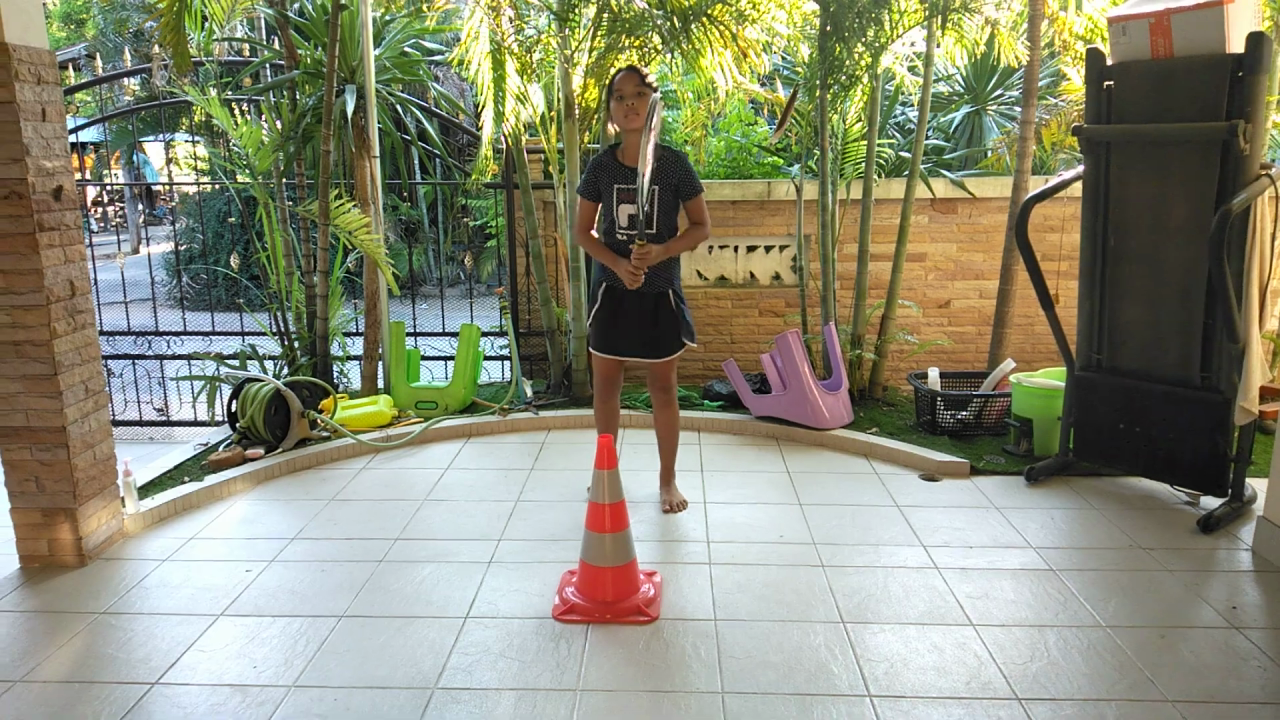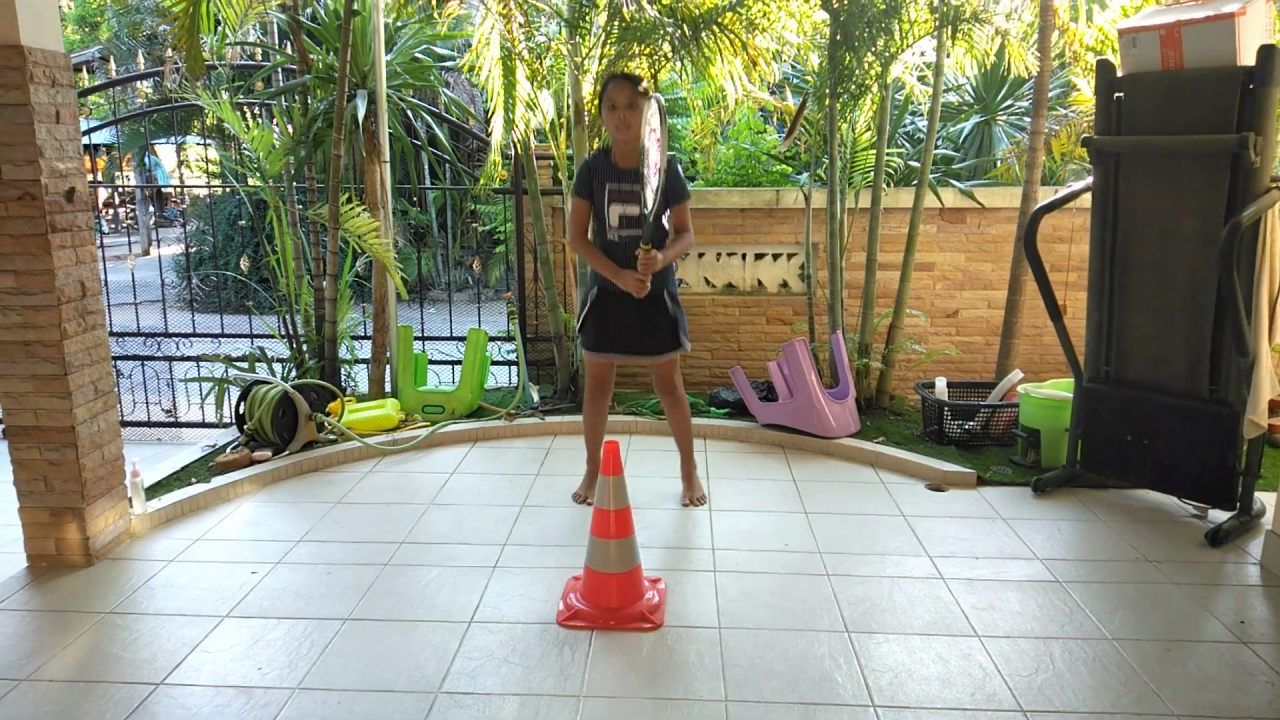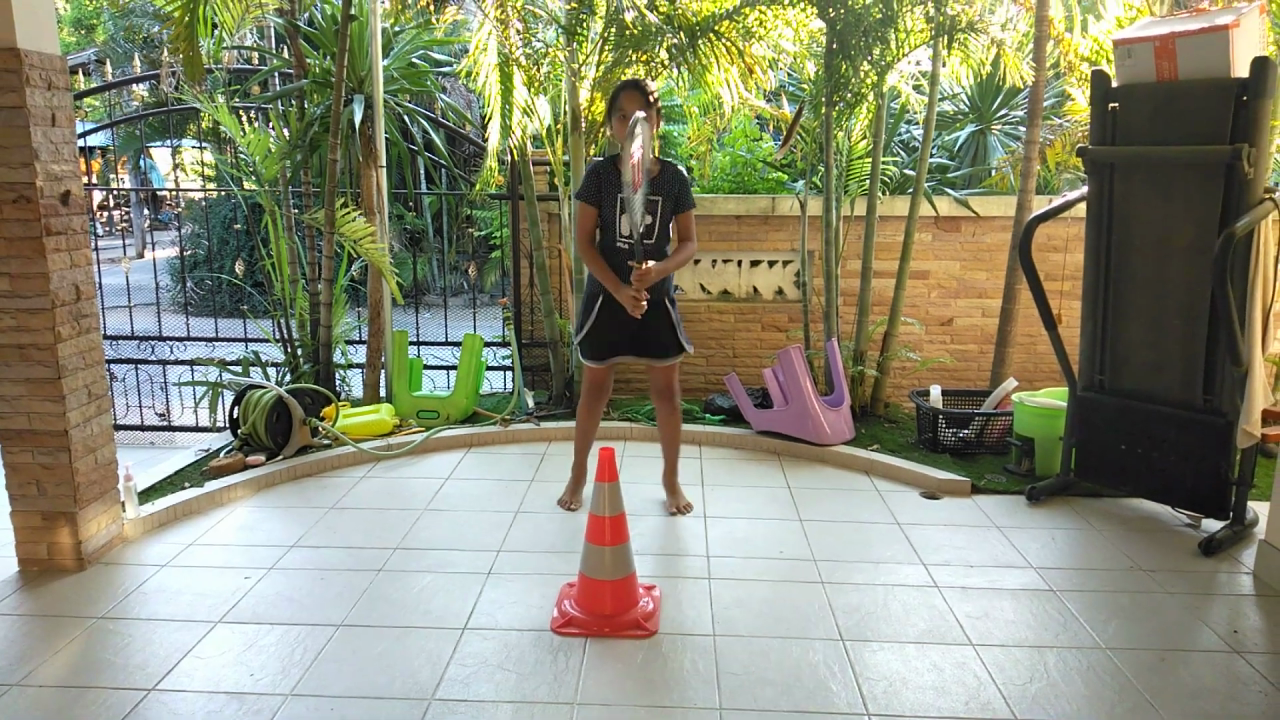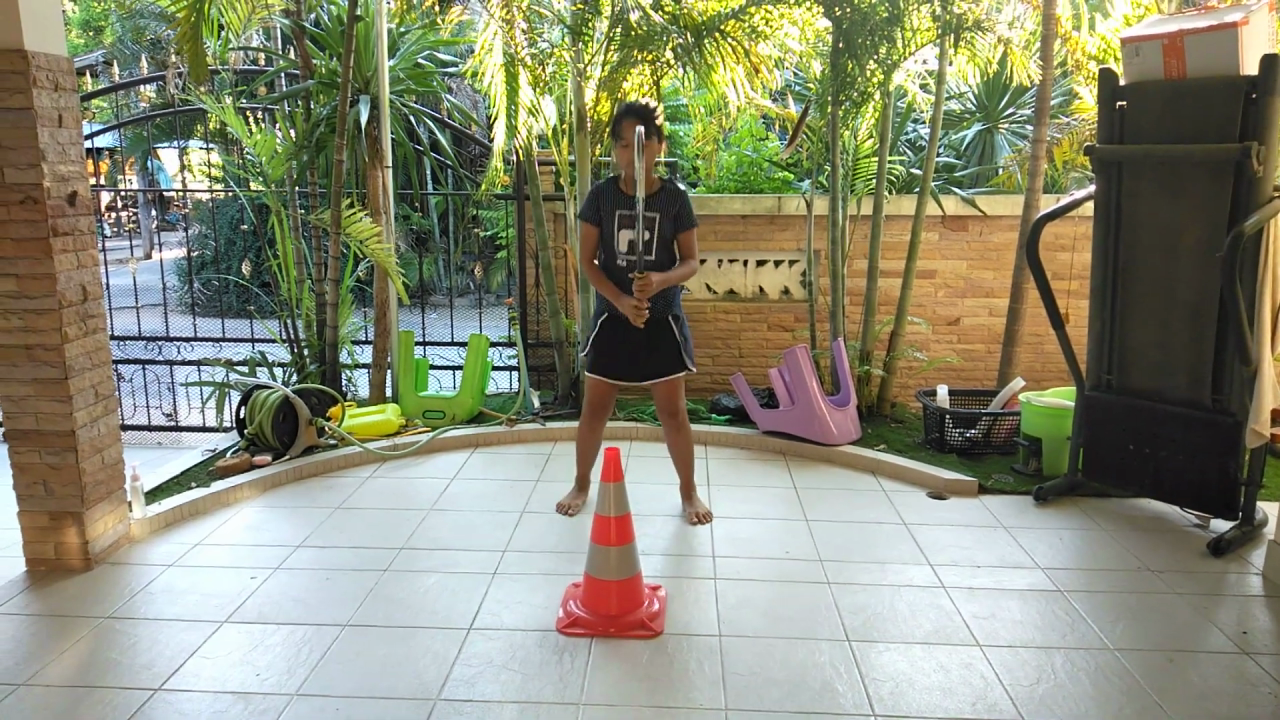
dt=0.7s
person 1, frame 1
left shoulder: (675, 163)
right shoulder: (600, 166)
left elbow: (701, 226)
right elbow: (582, 231)
left wrist: (660, 251)
right wrist: (617, 264)
left hip: (660, 291)
right hip: (612, 290)
left knee: (663, 387)
right knee: (605, 383)
left ankle: (668, 478)
person 1, frame 2
left shoulder: (667, 168)
right shoulder: (592, 168)
left elbow: (685, 232)
right elbow: (577, 236)
left wrist: (661, 259)
right wrist: (619, 276)
left hip: (657, 292)
right hip: (606, 291)
left knee: (669, 387)
right knee: (597, 386)
left ankle: (689, 469)
right ankle: (593, 468)
person 1, frame 3
left shoulder: (674, 178)
right shoulder: (599, 174)
left elbow: (688, 242)
right elbow: (584, 241)
left wrist: (659, 270)
right wrist: (619, 290)
left hip: (657, 298)
right hip: (605, 297)
left knee: (666, 392)
right knee: (594, 391)
left ankle: (671, 478)
right ankle: (578, 474)
person 1, frame 4
left shoulder: (675, 197)
right shoulder: (601, 195)
left elbow: (691, 260)
right elbow: (586, 260)
left wrist: (661, 281)
right wrist: (621, 301)
left hip: (663, 318)
right hip: (612, 315)
left knee: (672, 412)
right knee: (595, 409)
left ankle: (688, 489)
right ankle: (581, 482)
